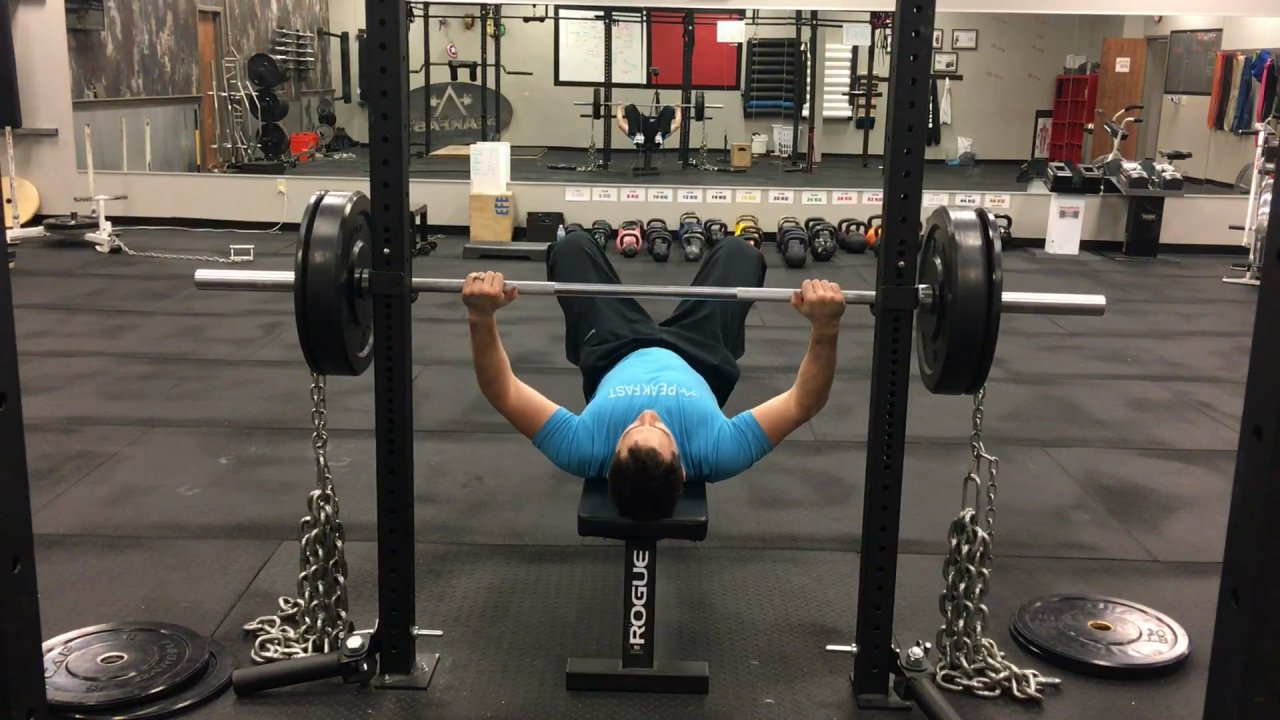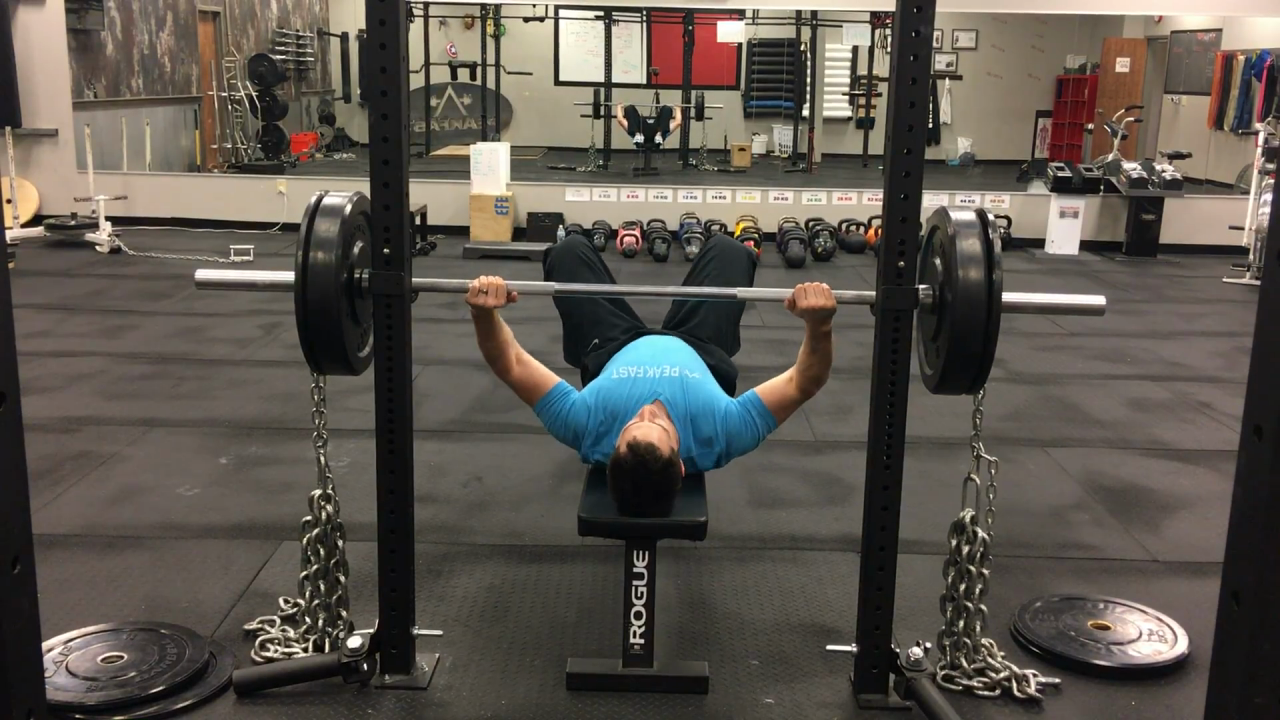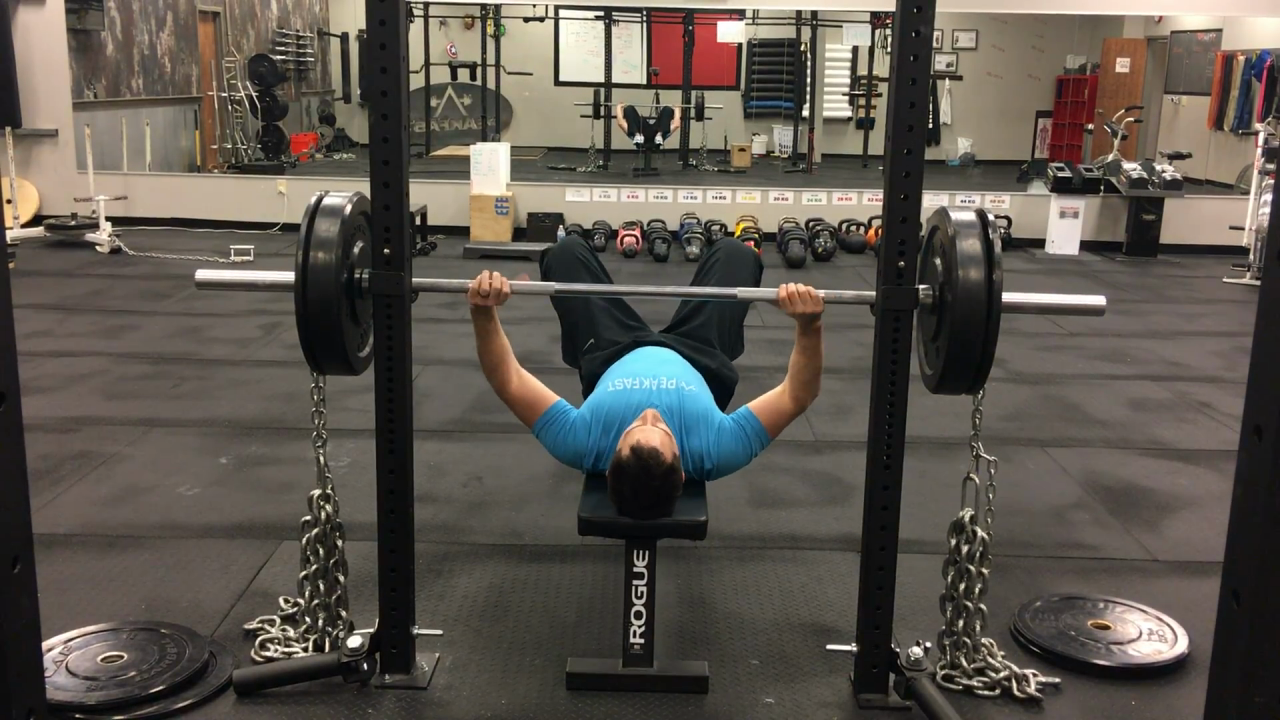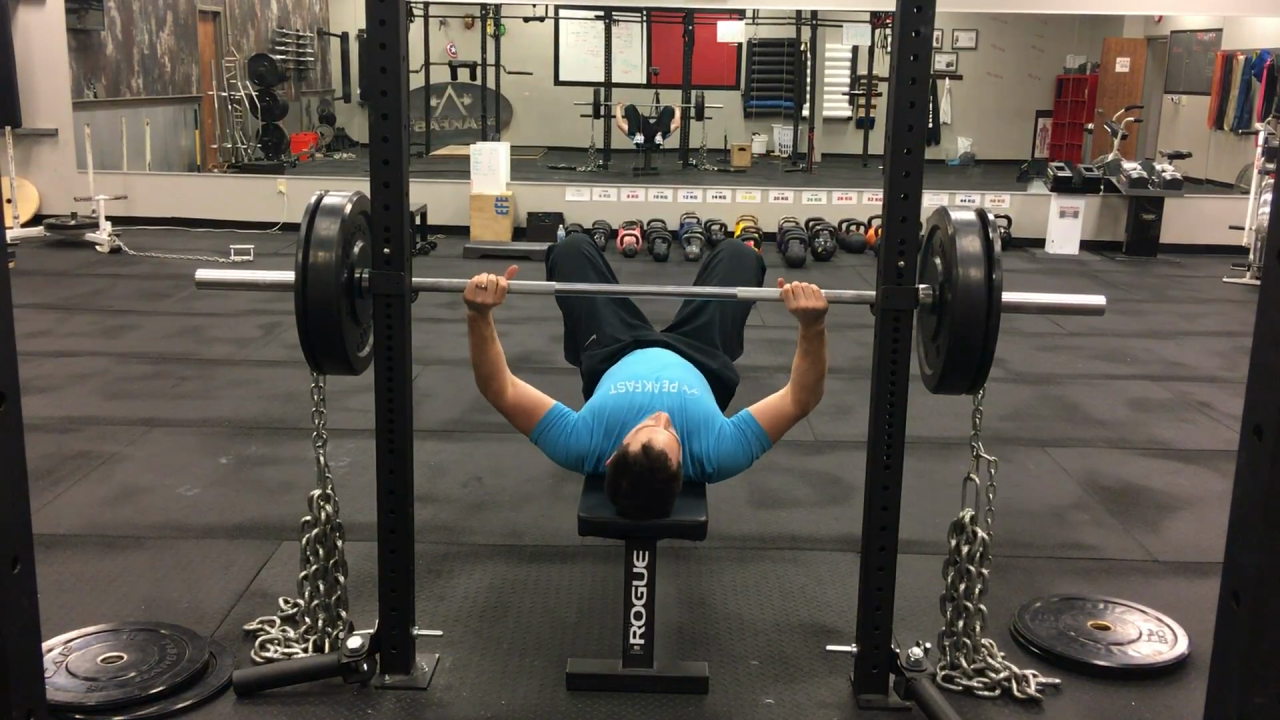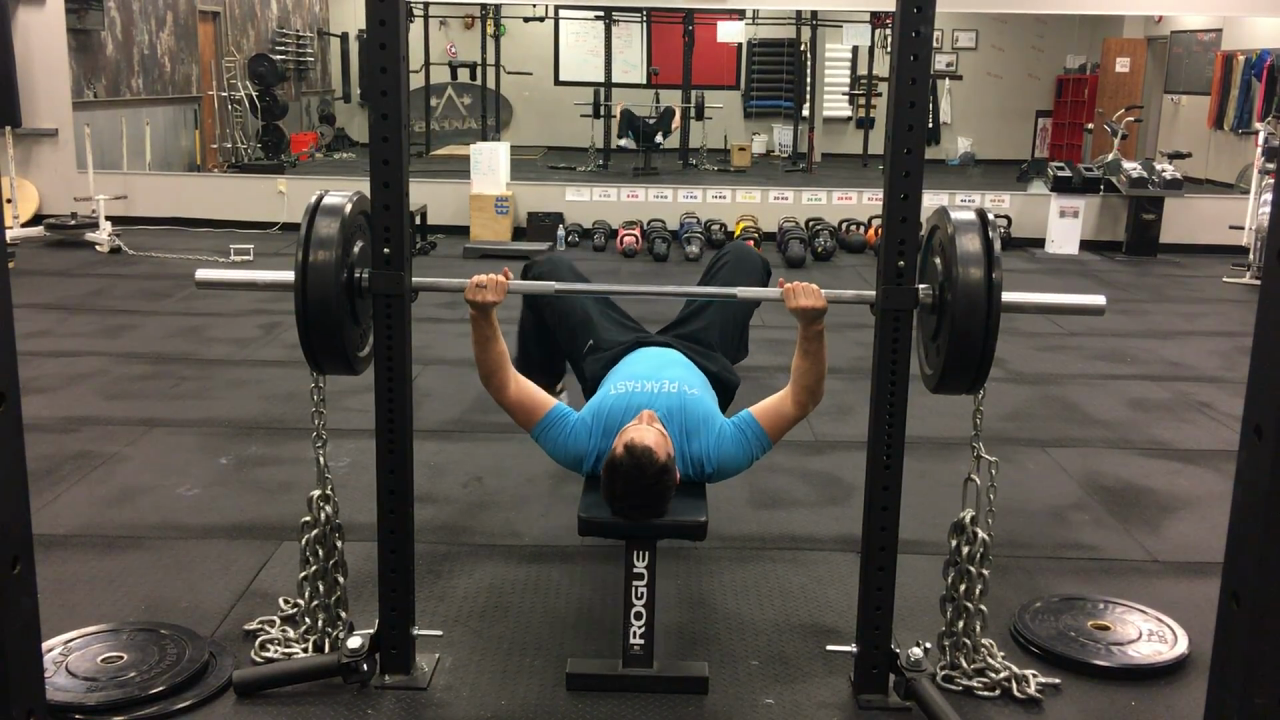
dt=0.7s
person 1, frame 1
left shoulder: (586, 451)
right shoulder: (714, 454)
left elbow: (502, 392)
right elbow: (803, 403)
left wrist: (481, 316)
right wrist: (825, 326)
left hip: (615, 360)
right hip: (696, 363)
left knee: (573, 246)
right knee: (739, 251)
person 1, frame 2
left shoulder: (587, 428)
right shoulder: (718, 435)
left elbow: (510, 364)
right elbow: (804, 382)
left wrist: (483, 314)
right wrist: (819, 324)
left hip: (613, 352)
right hip: (697, 352)
left knee: (570, 250)
right knee: (728, 250)
person 1, frame 3
left shoulder: (584, 445)
right shoulder: (714, 451)
left elbow: (508, 381)
right elbow: (798, 395)
left wrist: (485, 313)
right wrist: (808, 326)
left hip: (613, 360)
right hip: (696, 363)
left knee: (568, 250)
right knee: (734, 252)
person 1, frame 4
left shoulder: (583, 447)
right shoulder: (715, 454)
left elbow: (498, 389)
right elbow: (801, 398)
left wrist: (479, 314)
right wrist: (811, 325)
left hip: (614, 359)
right hip: (698, 365)
left knee: (573, 248)
right knee: (737, 254)
person 1, frame 5
left shoulder: (582, 447)
right shoulder: (713, 456)
left elbow: (504, 386)
right elbow: (801, 399)
left wrist: (482, 315)
right wrist: (811, 326)
left hip: (615, 362)
right hip: (697, 362)
left knee: (546, 269)
right knee: (743, 257)
